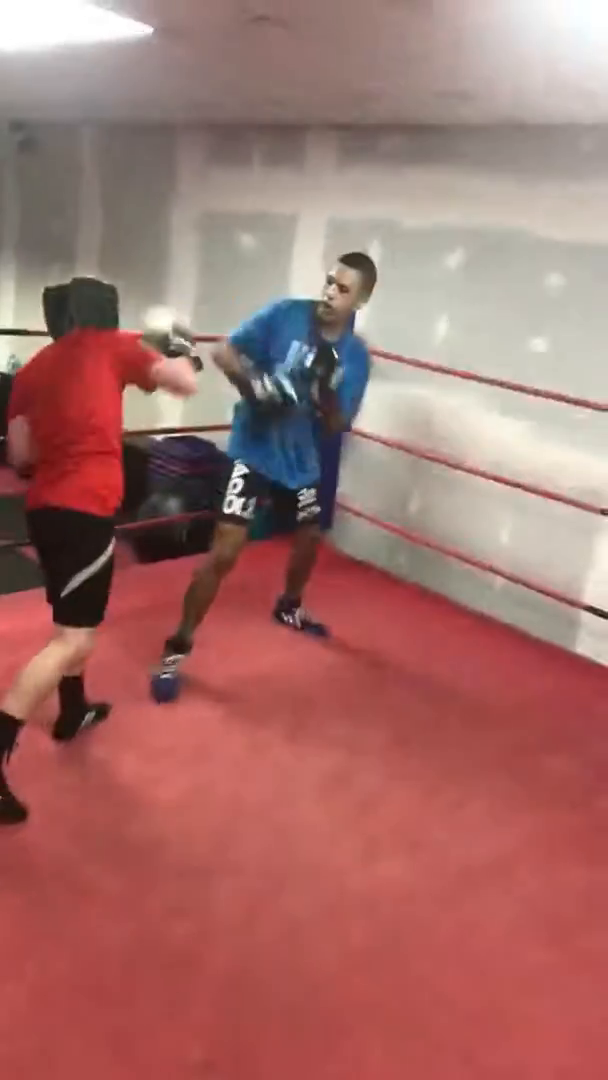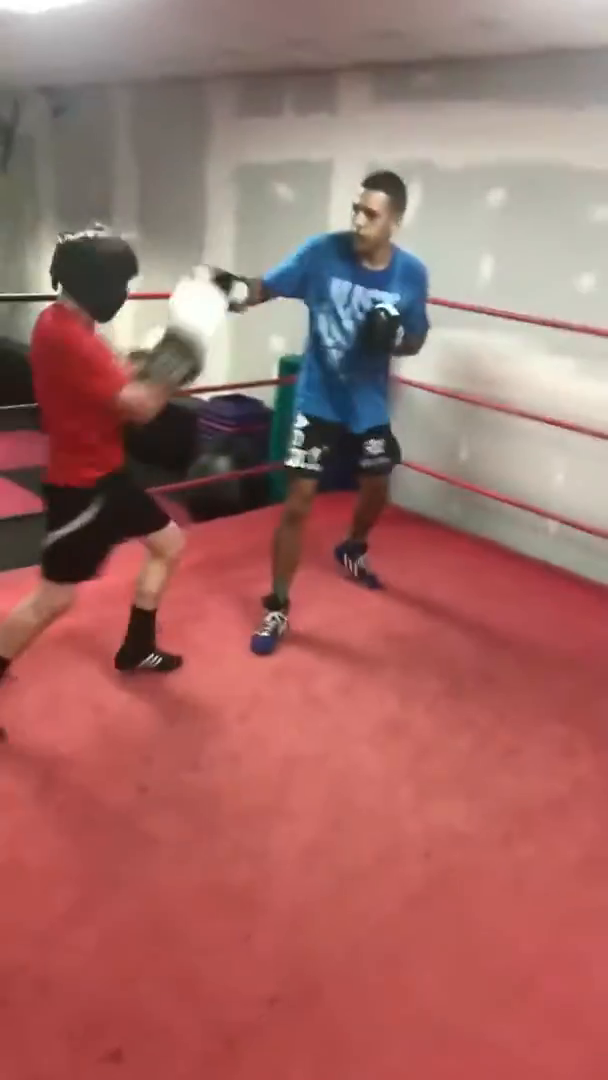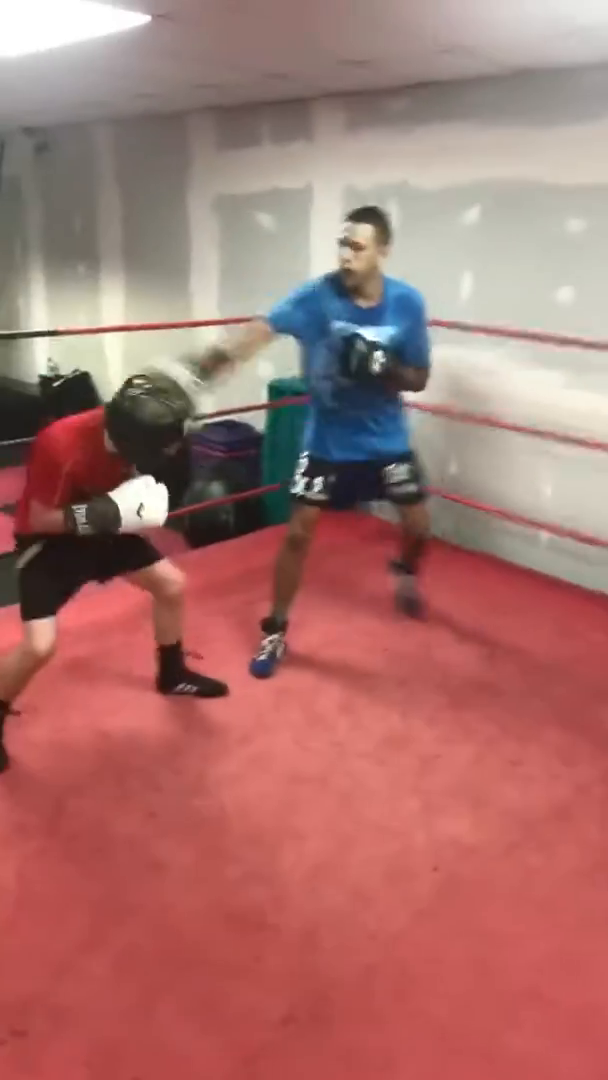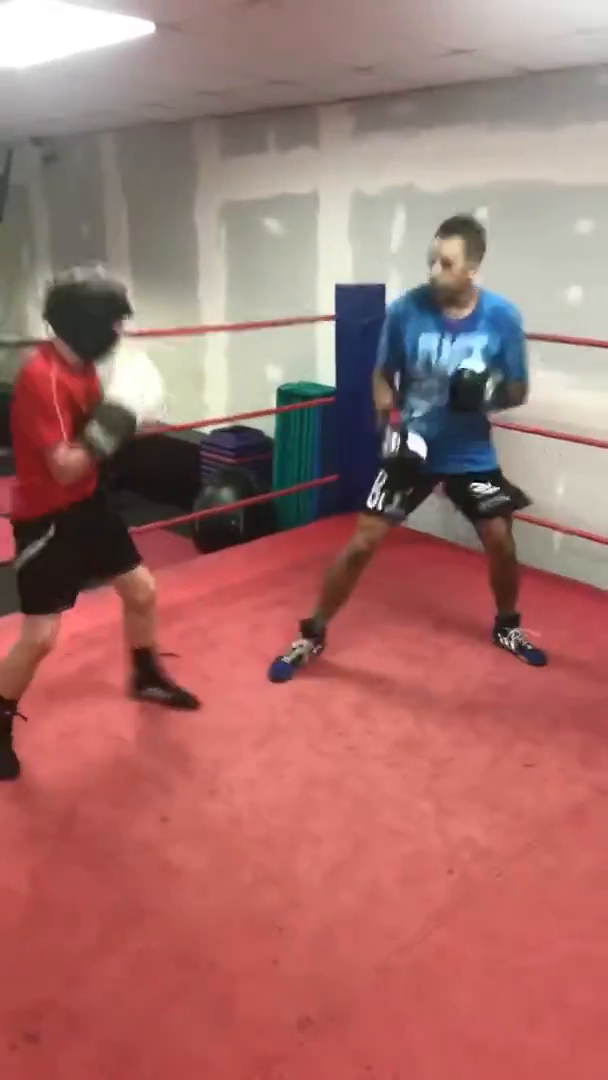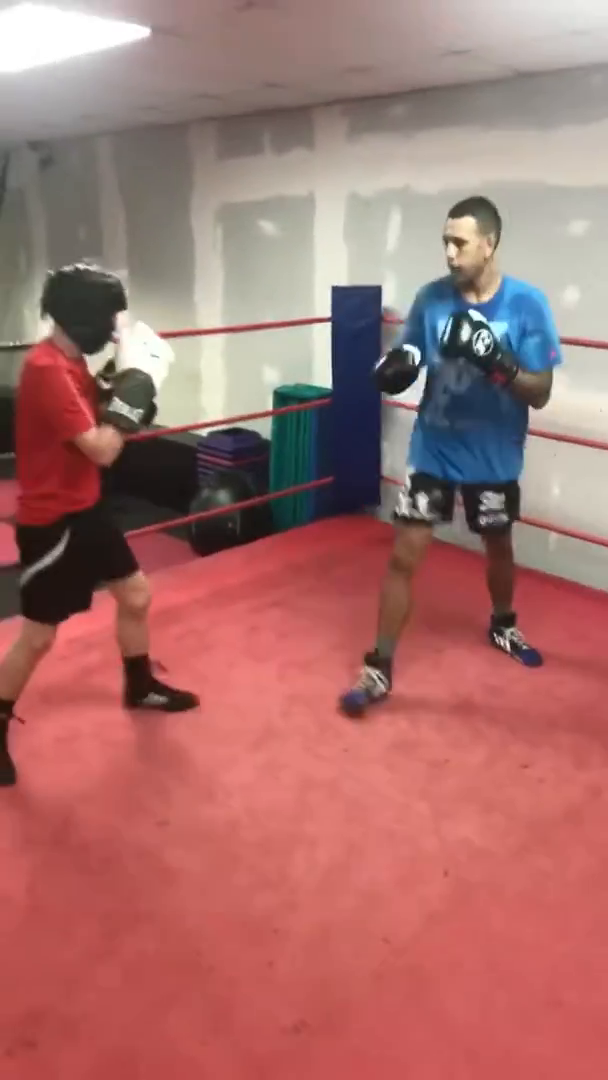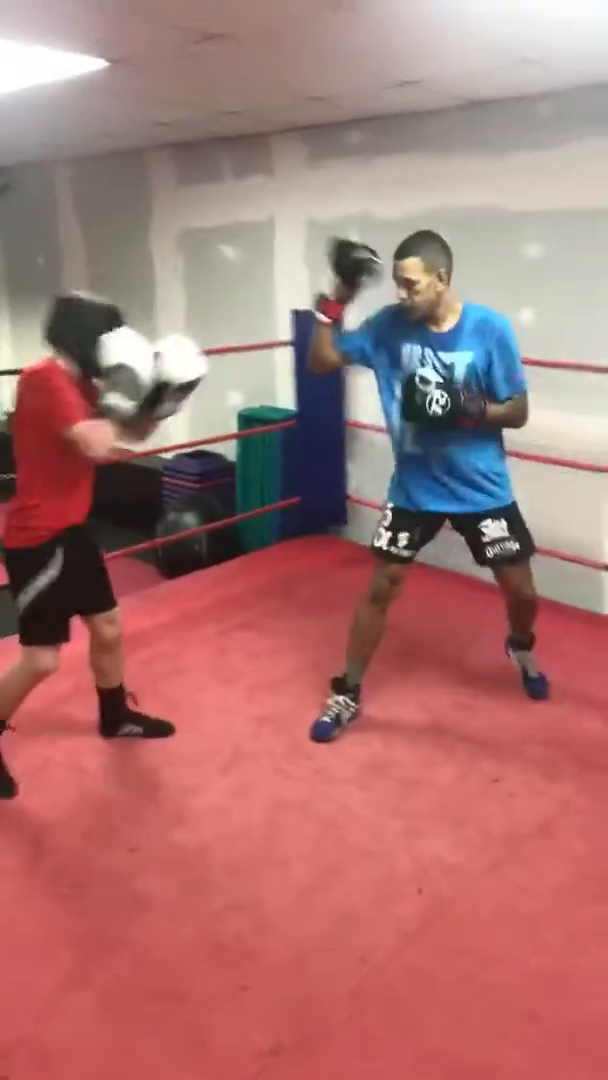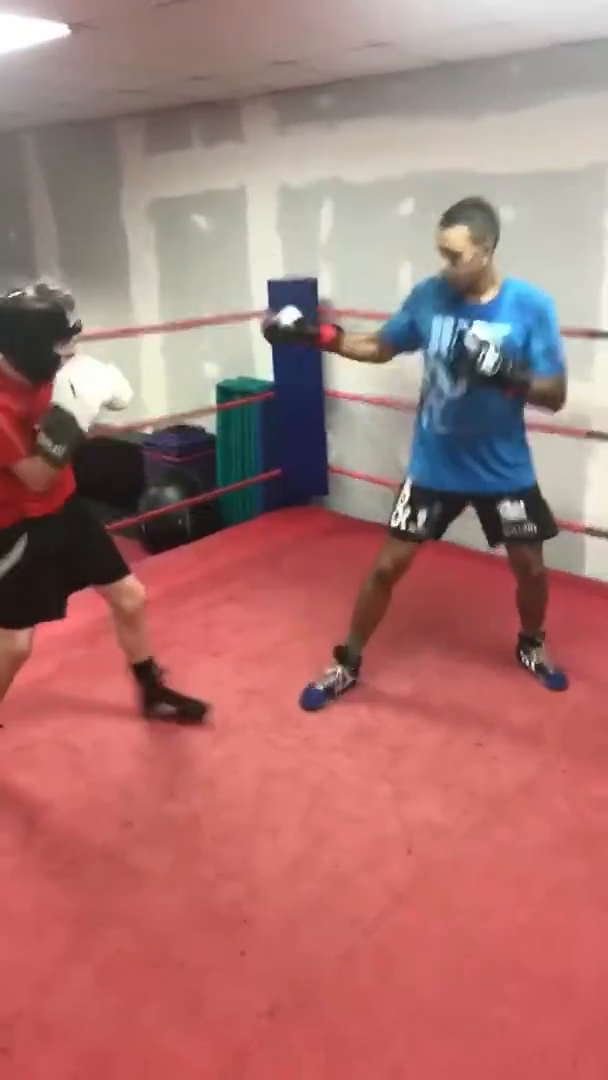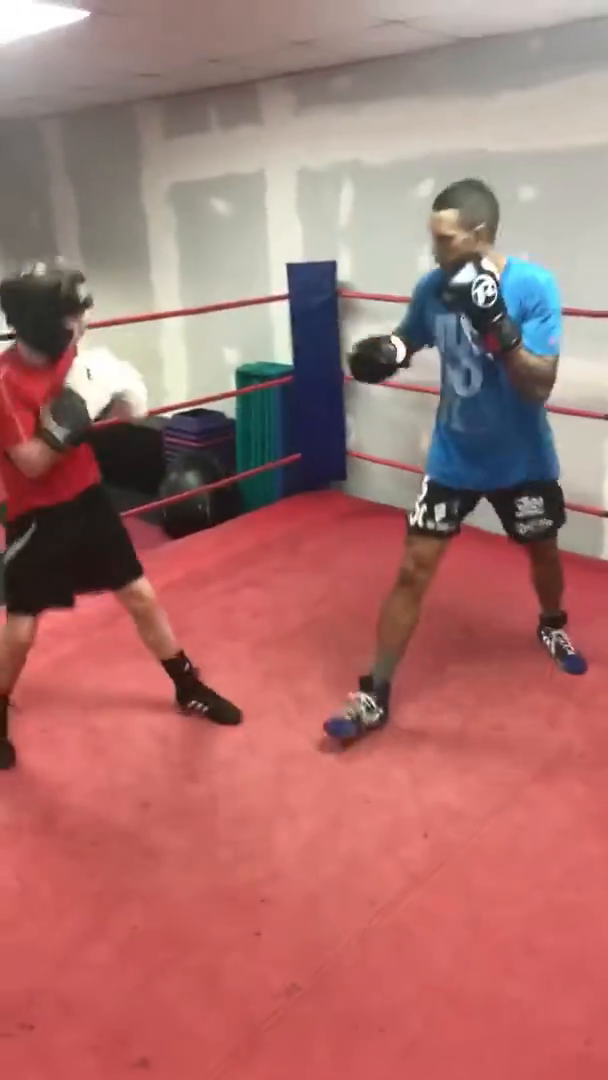
dt=0.3s
person 1, frame 1
left shoulder: (356, 354)
right shoulder: (285, 316)
left elbow: (339, 424)
right elbow: (225, 353)
left wrist: (325, 394)
right wrist: (253, 385)
left hip: (302, 463)
right hip: (254, 454)
left knee: (310, 543)
right knee: (223, 554)
left ankle: (289, 607)
right ankle: (176, 652)
person 1, frame 2
left shoulder: (411, 274)
right shoulder: (322, 253)
left elbow: (416, 342)
right elbow: (264, 289)
left wrist: (394, 336)
right wrist: (236, 288)
left hip: (369, 406)
right hip: (318, 402)
left knee: (376, 492)
right knee: (297, 505)
left ankle: (352, 551)
right ankle: (276, 608)
person 1, frame 3
left shoulder: (408, 304)
right shoulder: (315, 295)
left elbow: (419, 378)
right elbow: (259, 331)
left wrist: (386, 369)
right wrist: (206, 366)
left hip: (385, 436)
right hip: (327, 436)
left knee: (417, 526)
right knee: (299, 535)
left ankle: (405, 572)
right ankle: (276, 631)
person 1, frame 4
left shoulder: (502, 317)
right shoulder: (406, 310)
left elbow: (518, 391)
right elbow: (383, 376)
left wrist: (493, 393)
right wrist: (392, 424)
left hip: (470, 453)
right hip: (411, 448)
left knee: (501, 544)
right knee: (361, 546)
left ankle: (507, 627)
right ankle: (310, 636)
person 1, frame 5
left shoulder: (527, 303)
right shoulder: (430, 299)
left elbow: (540, 392)
right elbow: (406, 362)
left wrist: (495, 362)
right wrist: (392, 368)
left hip: (495, 457)
right hip: (432, 451)
left knee: (499, 551)
right knee: (404, 556)
left ankle: (502, 625)
right ankle: (379, 667)
person 1, frame 6
left shoulder: (491, 329)
right shoulder: (391, 324)
left elbow: (517, 413)
right elbow: (322, 360)
left wrist: (461, 408)
right wrist: (337, 297)
left hip: (482, 488)
right hip: (414, 487)
left knee: (521, 591)
right knee: (382, 588)
left ankle: (521, 648)
right ankle: (346, 693)
person 1, frame 7
left shoulder: (532, 307)
right shoulder: (428, 296)
left elbow: (554, 397)
right elbow: (379, 348)
left wrist: (506, 375)
right wrist: (316, 333)
left hip: (503, 470)
right hip: (433, 466)
left knee: (530, 570)
right knee: (386, 567)
left ankle: (532, 647)
right ankle: (346, 663)
person 1, frame 8
left shoulder: (533, 287)
right shoulder: (432, 288)
left elbow: (539, 387)
right elbow: (408, 340)
left wrist: (496, 326)
right wrist: (381, 354)
left hip: (523, 459)
right hip: (452, 458)
left knee: (543, 553)
right knee: (413, 571)
left ankle: (552, 625)
right ankle: (373, 696)
person 2, frame 1
right shoulder: (108, 347)
right elbow: (184, 383)
right wrist: (173, 350)
left hip: (48, 510)
right hip: (86, 512)
left knee: (82, 624)
right knee: (73, 641)
left ankle: (73, 711)
person 2, frame 2
left shoulder: (58, 322)
right shoulder: (70, 339)
left elbow: (112, 380)
right elbow: (140, 406)
left wrist: (160, 359)
right wrist: (183, 345)
left hip: (103, 469)
right hip: (81, 481)
left knee: (169, 544)
right knee: (56, 597)
left ankle: (138, 647)
person 2, frame 3
left shoulder: (125, 432)
right shoulder: (62, 445)
right elbow: (40, 518)
right wrist: (106, 514)
left hip: (102, 523)
right hip: (49, 537)
left knee: (171, 583)
right knee: (40, 644)
left ankle: (172, 674)
person 2, frame 4
left shoulder: (79, 363)
right elbow: (64, 468)
left wrist: (120, 409)
right wrist: (114, 420)
left hip: (87, 501)
right hip: (45, 519)
left knee: (141, 589)
left ankle: (147, 677)
person 2, frame 5
left shoulder: (67, 361)
right shoulder: (48, 370)
left elbow: (96, 418)
right elbow: (103, 449)
left wrist: (119, 383)
right wrist: (137, 384)
left hip: (86, 509)
right hip: (52, 522)
left knee: (135, 595)
left ankle: (139, 686)
person 2, frame 6
left shoulder: (73, 382)
right shoulder: (44, 381)
left elbow: (130, 433)
right elbow: (97, 445)
left wrist: (171, 387)
right wrist: (123, 380)
left hip: (71, 530)
right hip: (41, 540)
left knee: (108, 631)
right knee: (41, 659)
left ankle: (116, 715)
person 2, frame 7
left shoulder: (46, 369)
left wrist: (93, 392)
right wrist: (67, 419)
left hip: (67, 509)
left knee: (131, 598)
left ankle: (155, 692)
person 2, frame 8
left shoulder: (66, 355)
left elbow: (117, 410)
left wrist: (111, 396)
right wrist: (74, 411)
left hip: (87, 497)
left knee: (142, 599)
left ankle: (188, 687)
